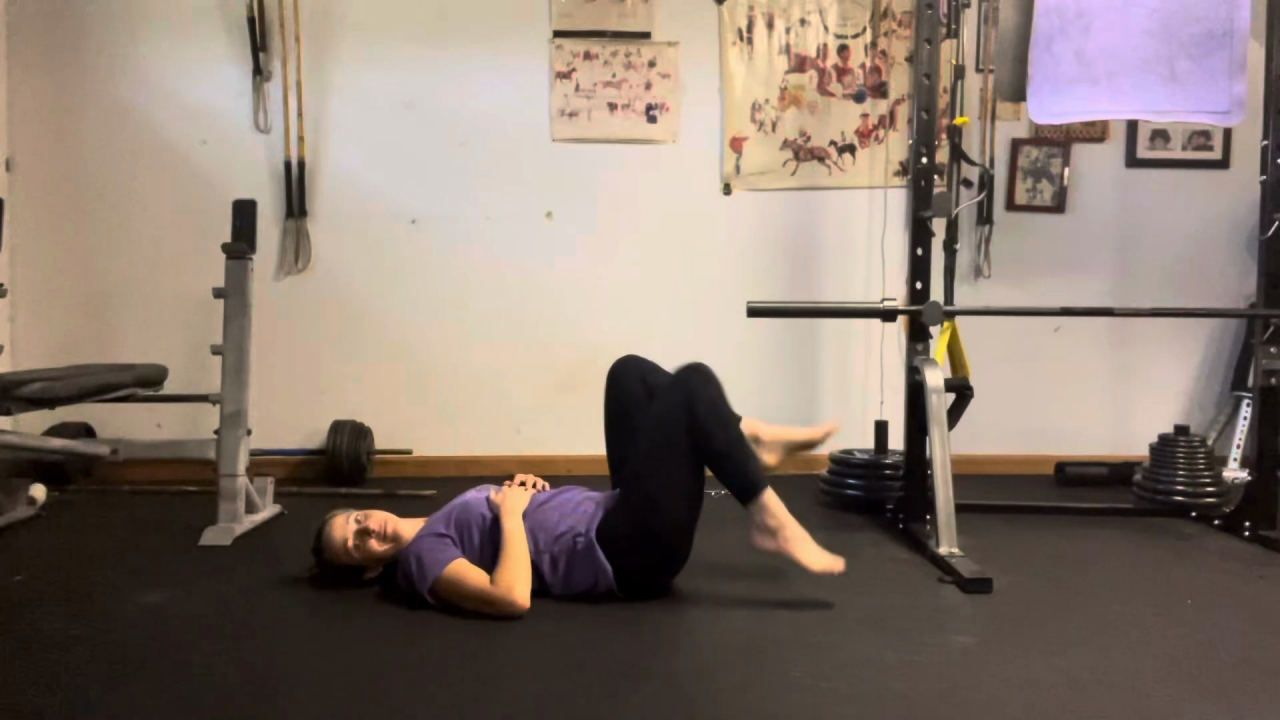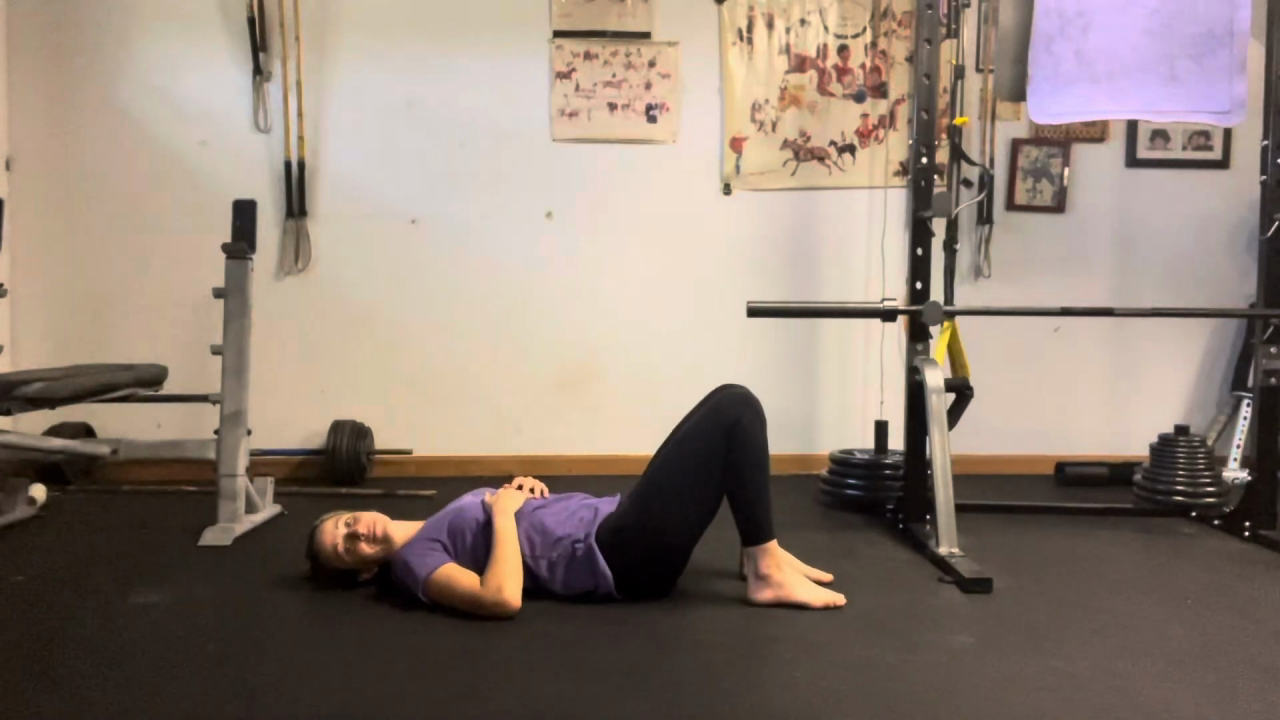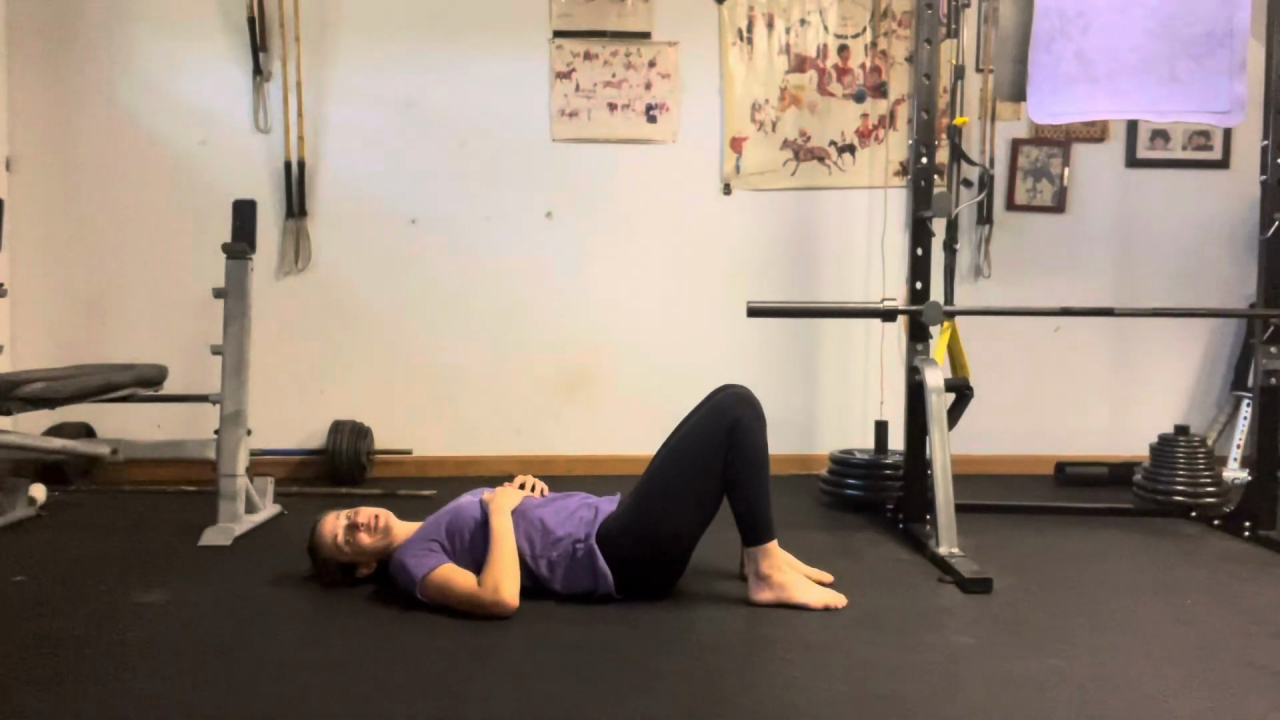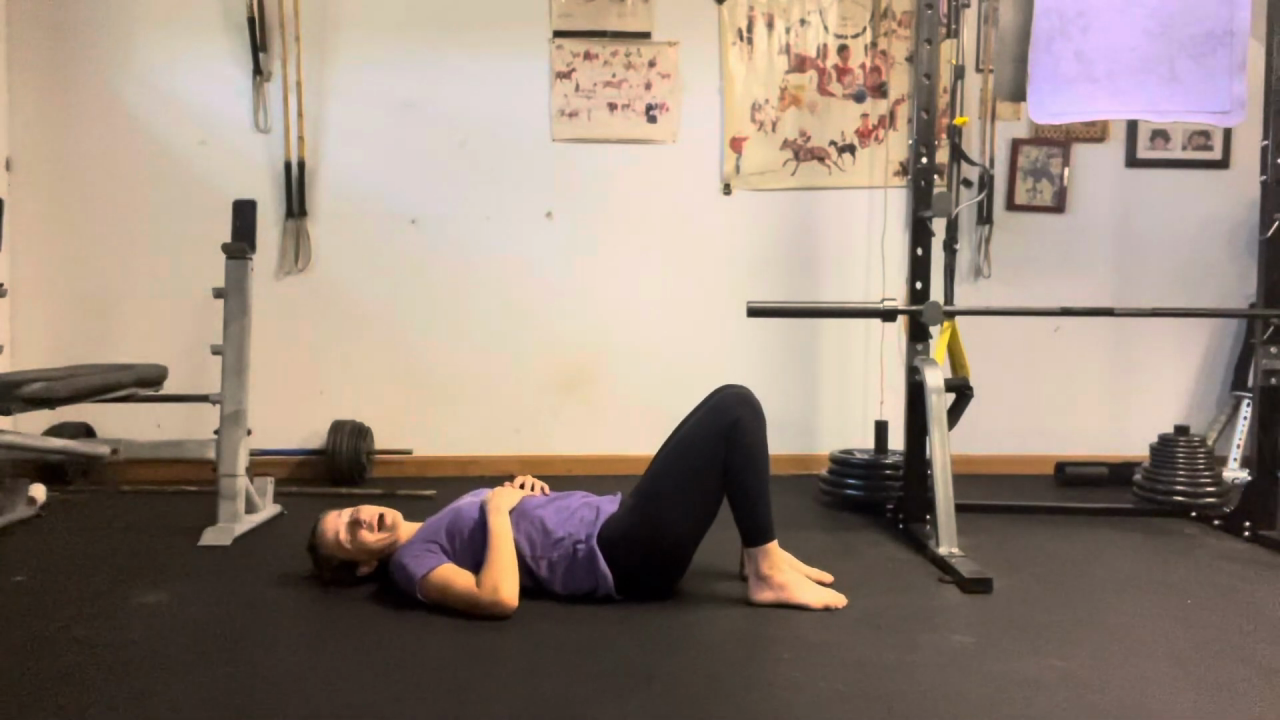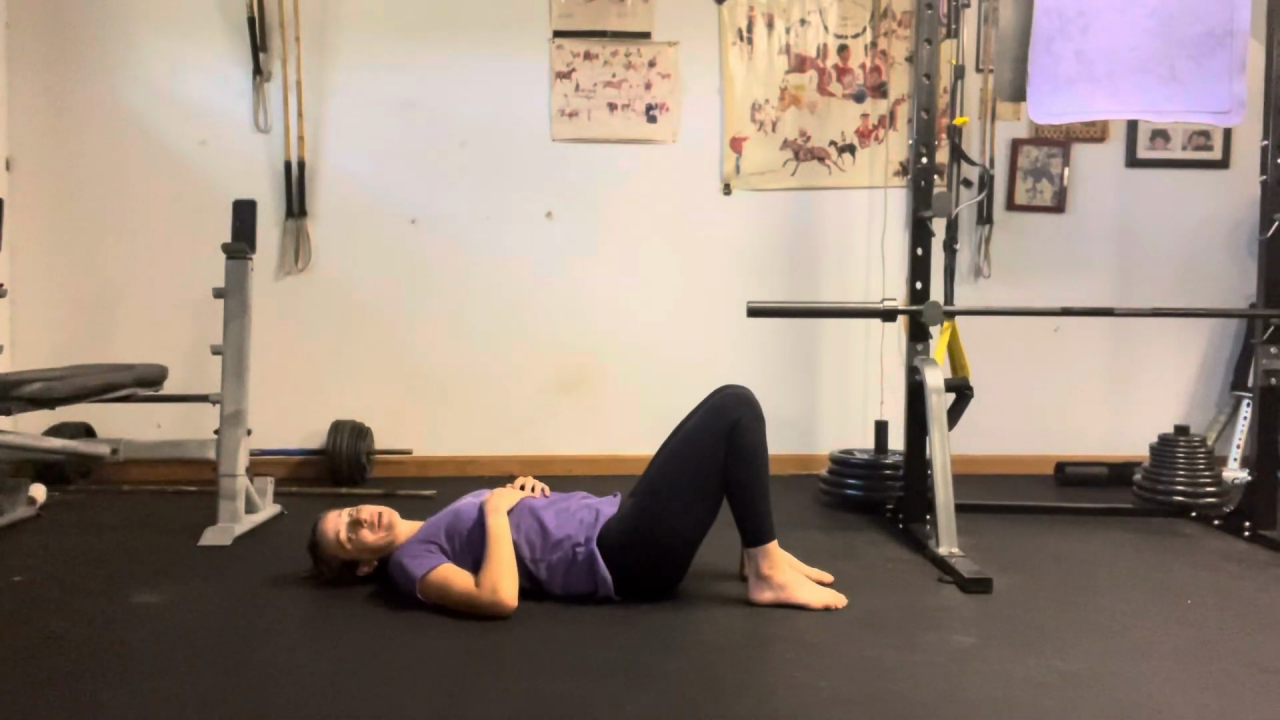
dt=0.5s
person 1, frame 1
left shoulder: (435, 530)
right shoulder: (422, 560)
right elbow: (512, 598)
left wrist: (519, 490)
right wrist: (510, 512)
left hip: (615, 516)
right hip: (630, 556)
left knee: (631, 373)
right knee: (691, 382)
left ankle: (757, 443)
right ankle: (772, 525)
person 1, frame 2
left shoulder: (431, 533)
right shoulder: (414, 563)
right elbow: (504, 598)
left wrist: (519, 490)
right wrist: (503, 513)
left hip: (613, 518)
right hip: (624, 559)
left knee: (727, 403)
right knee: (735, 409)
left ankle: (761, 547)
right ankle: (767, 574)
person 1, frame 3
left shoulder: (433, 531)
right shoulder: (412, 563)
right elbow: (501, 598)
left wrist: (520, 491)
right wrist: (500, 511)
left hip: (613, 522)
right hip: (624, 559)
left knee: (729, 402)
right knee: (735, 409)
left ankle: (760, 551)
right ankle: (768, 575)
person 1, frame 4
left shoulder: (432, 533)
right shoulder: (412, 563)
right elbow: (502, 598)
left wrist: (524, 488)
right wrist: (499, 510)
left hip: (612, 518)
right hip: (626, 559)
left knee: (729, 404)
right knee: (735, 409)
left ankle: (760, 550)
right ankle: (767, 573)
person 1, frame 5
left shoulder: (433, 533)
right shoulder: (412, 564)
right elbow: (500, 599)
left wrist: (521, 490)
right wrist: (496, 511)
left hip: (615, 520)
right hip: (626, 561)
left knee: (728, 403)
right knee: (735, 409)
left ankle: (759, 550)
right ankle: (768, 575)
